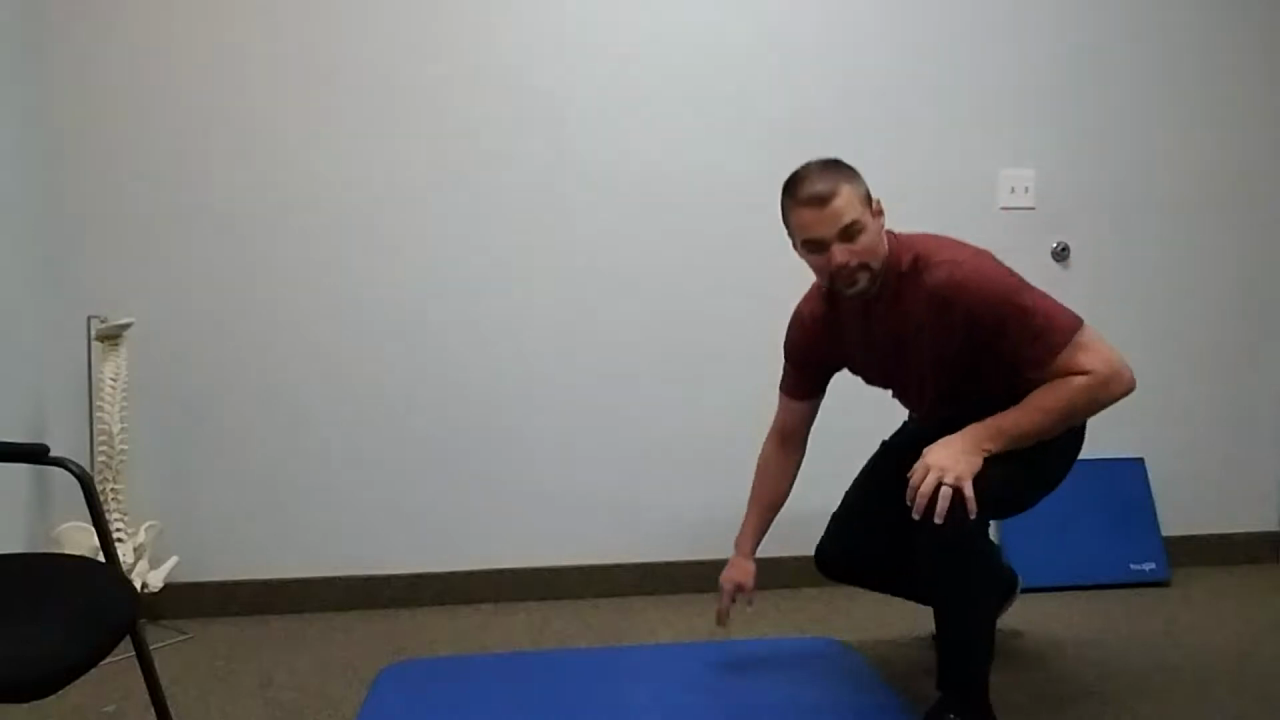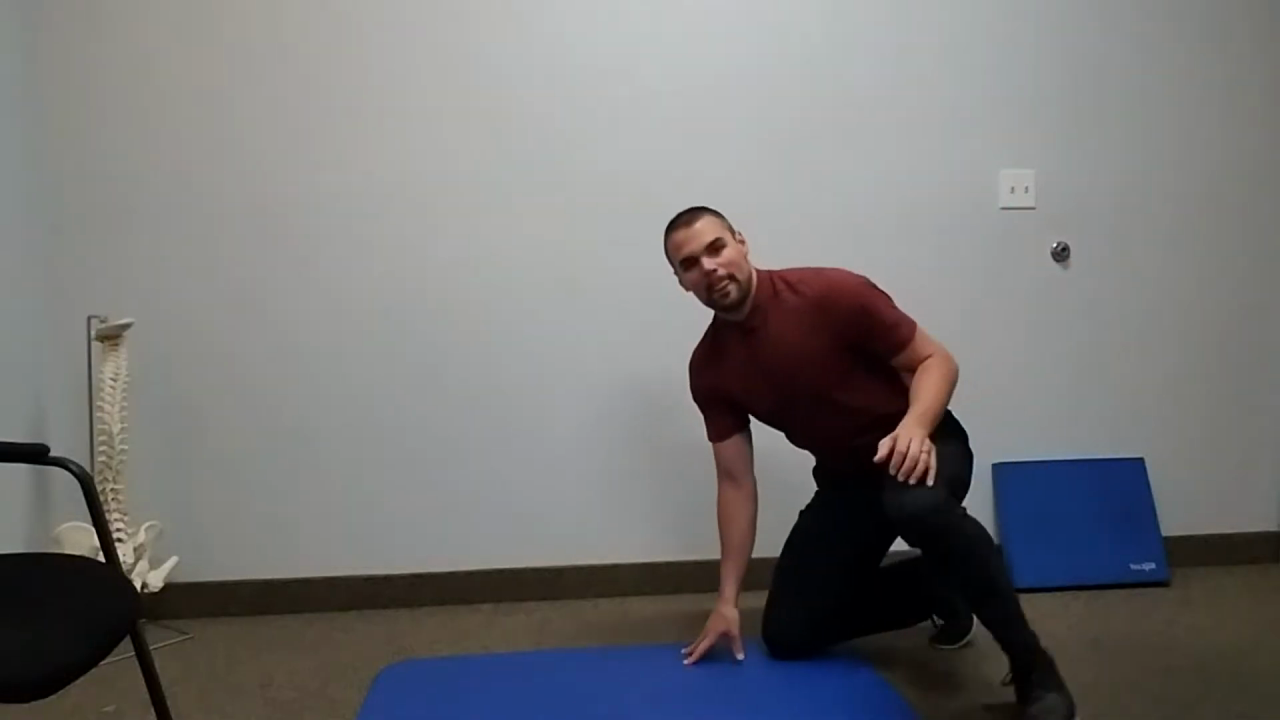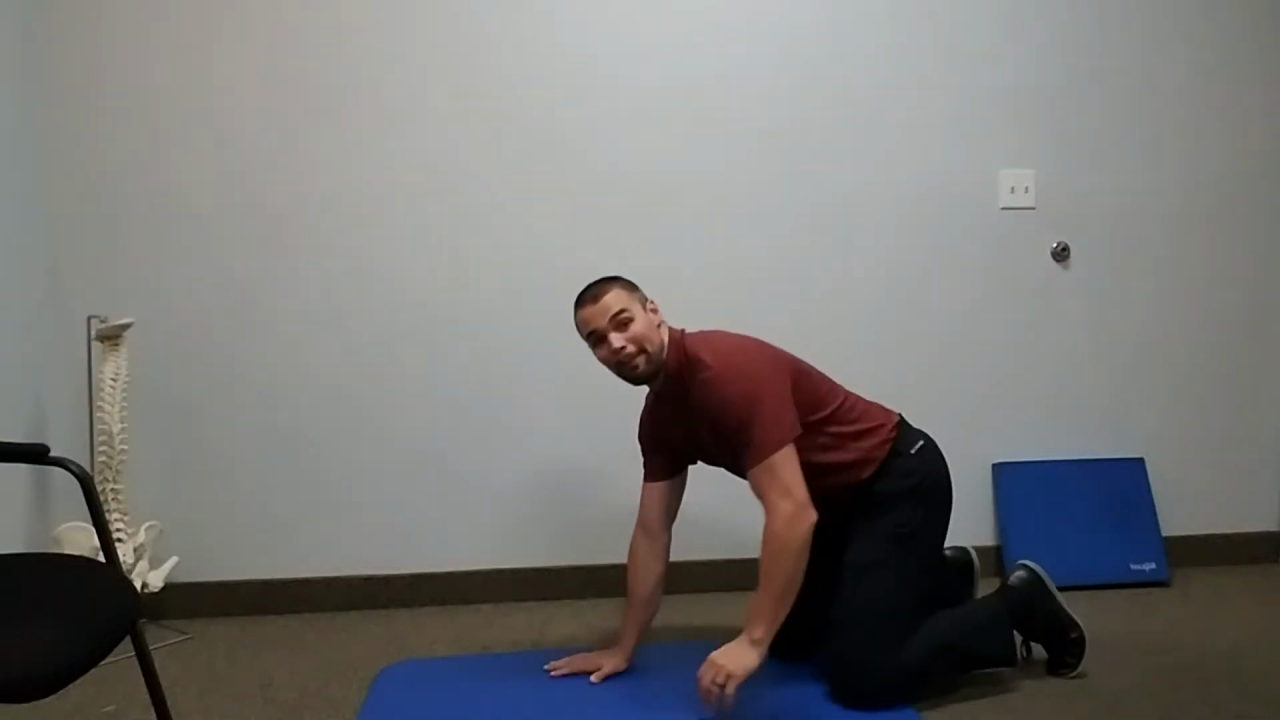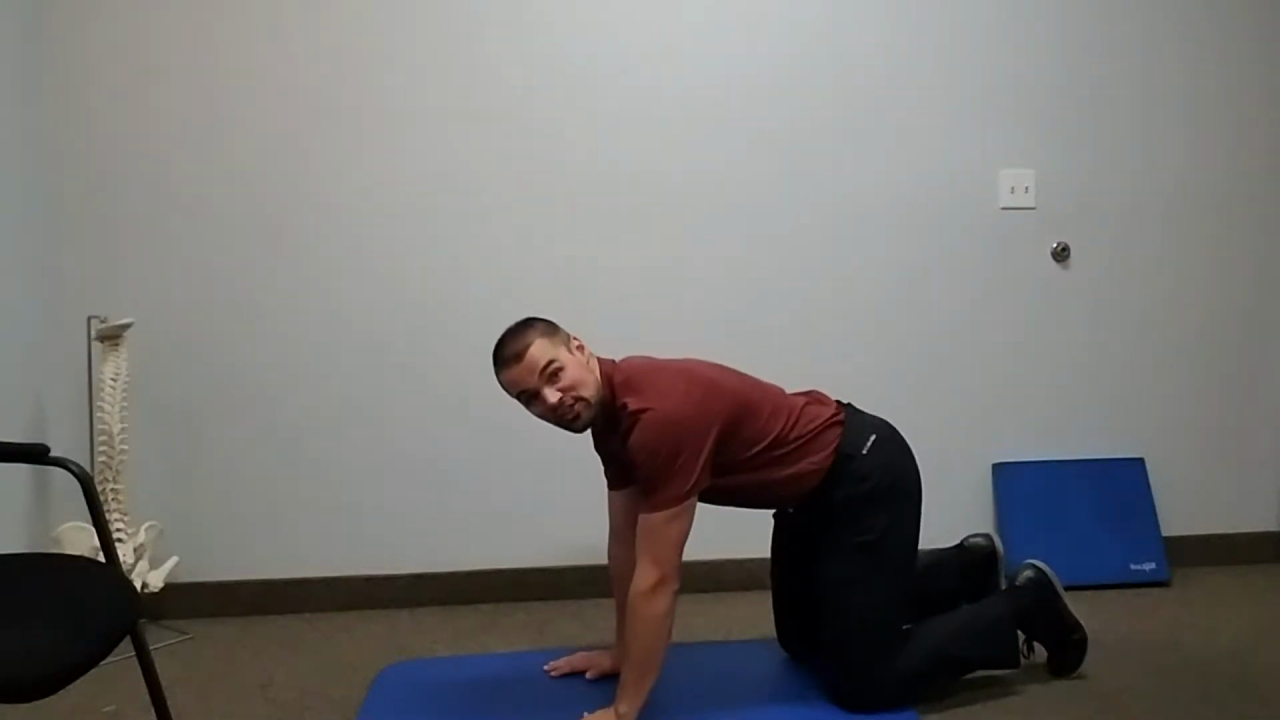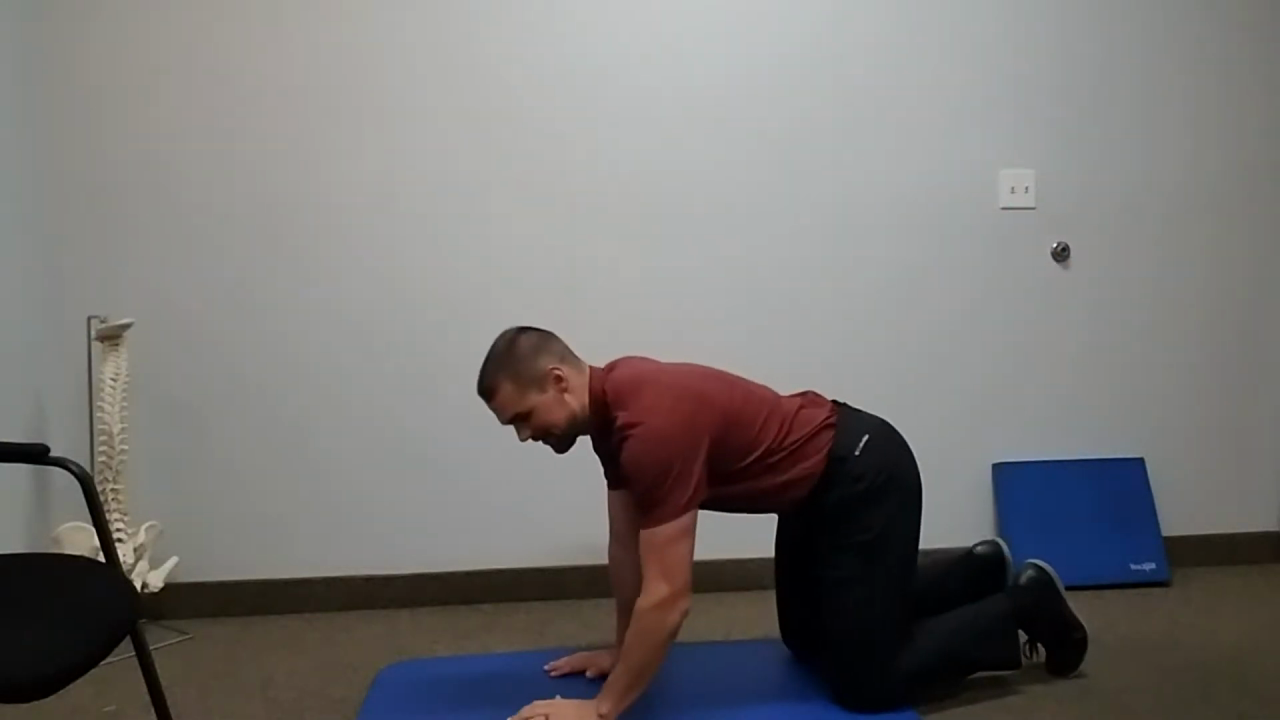
dt=0.7s
person 1, frame 1
left shoulder: (962, 281)
right shoulder: (814, 322)
left elbow: (1107, 374)
right elbow: (787, 438)
left wrist: (976, 440)
right wrist: (745, 551)
left hip: (1024, 430)
right hip: (937, 428)
left knee: (942, 506)
right knee: (844, 553)
right ankle: (983, 585)
person 1, frame 2
left shoulder: (829, 294)
right shoulder: (710, 369)
left elbow: (933, 360)
right elbow: (735, 481)
left wrist: (915, 425)
right wrist: (727, 600)
left hip: (908, 455)
right hip: (845, 478)
left knee: (916, 508)
right knee: (790, 636)
left ankle: (1029, 661)
right ankle: (936, 583)
person 1, frame 3
left shoulder: (731, 374)
right shoulder: (660, 415)
left elbow: (794, 516)
right elbow: (651, 533)
left wrist: (751, 644)
right wrist: (623, 646)
left hip: (901, 481)
right hip: (839, 493)
left knee: (862, 676)
right knee: (790, 638)
left ankle: (1018, 605)
right ankle: (942, 577)
person 1, frame 4
left shoulder: (660, 417)
right shoulder: (610, 410)
left elbow: (656, 581)
right elbow: (624, 544)
right wrist: (620, 651)
left hip: (864, 476)
right hip: (813, 484)
right knee: (803, 641)
left ankle: (1023, 606)
right ankle: (968, 569)
person 1, frame 5
left shoulder: (652, 429)
right shoulder: (611, 398)
left elbow: (668, 597)
right elbow: (627, 544)
right wrist: (622, 651)
left hip: (865, 476)
right hip: (817, 480)
right knee: (807, 641)
left ankle: (1024, 604)
right ankle: (976, 574)
